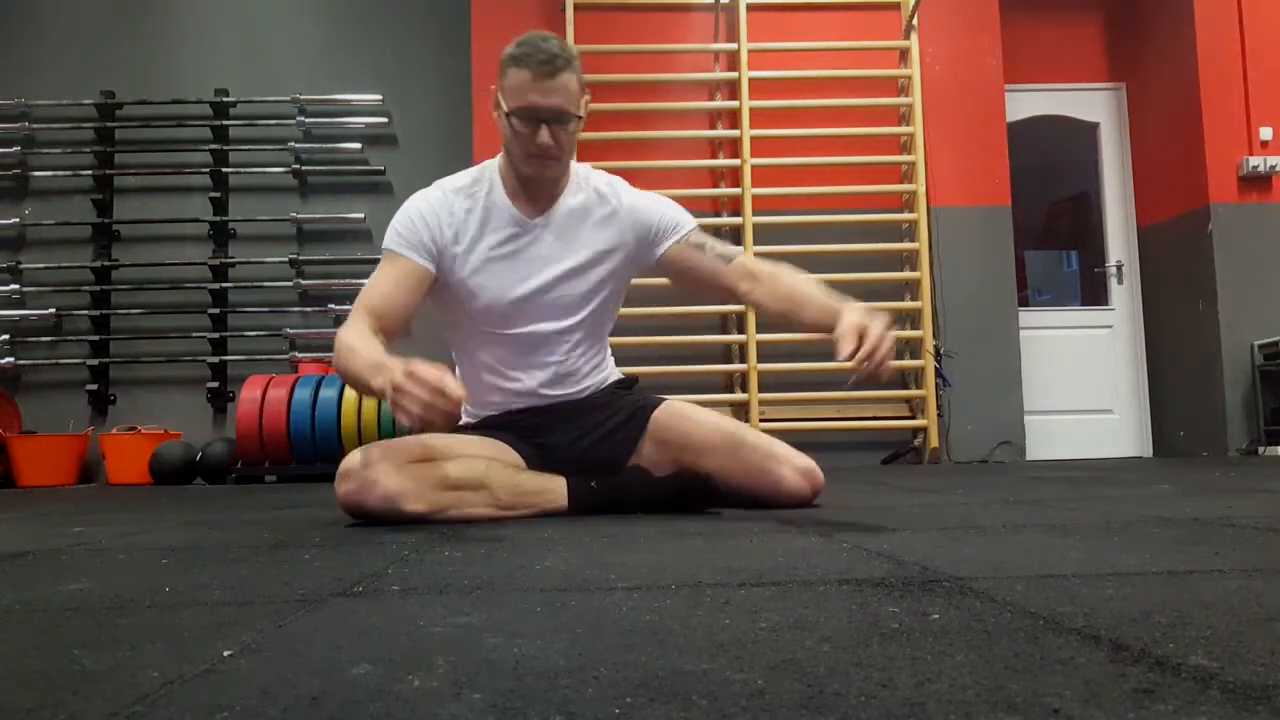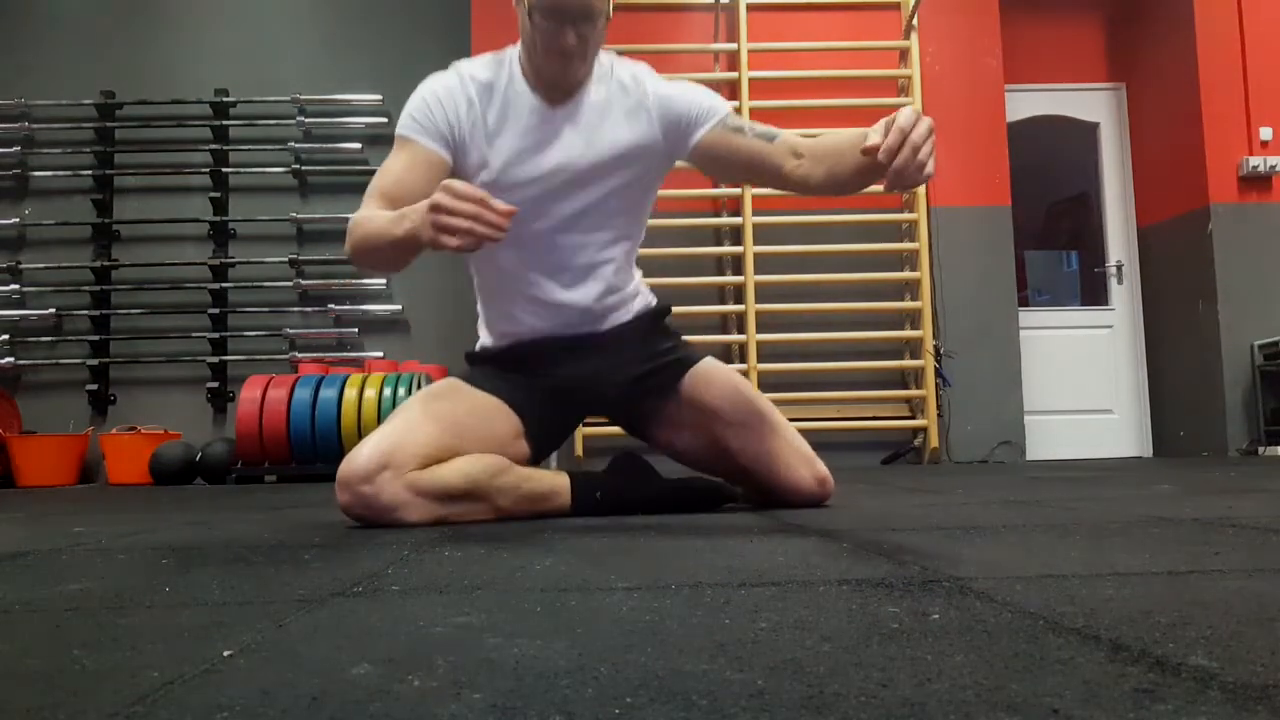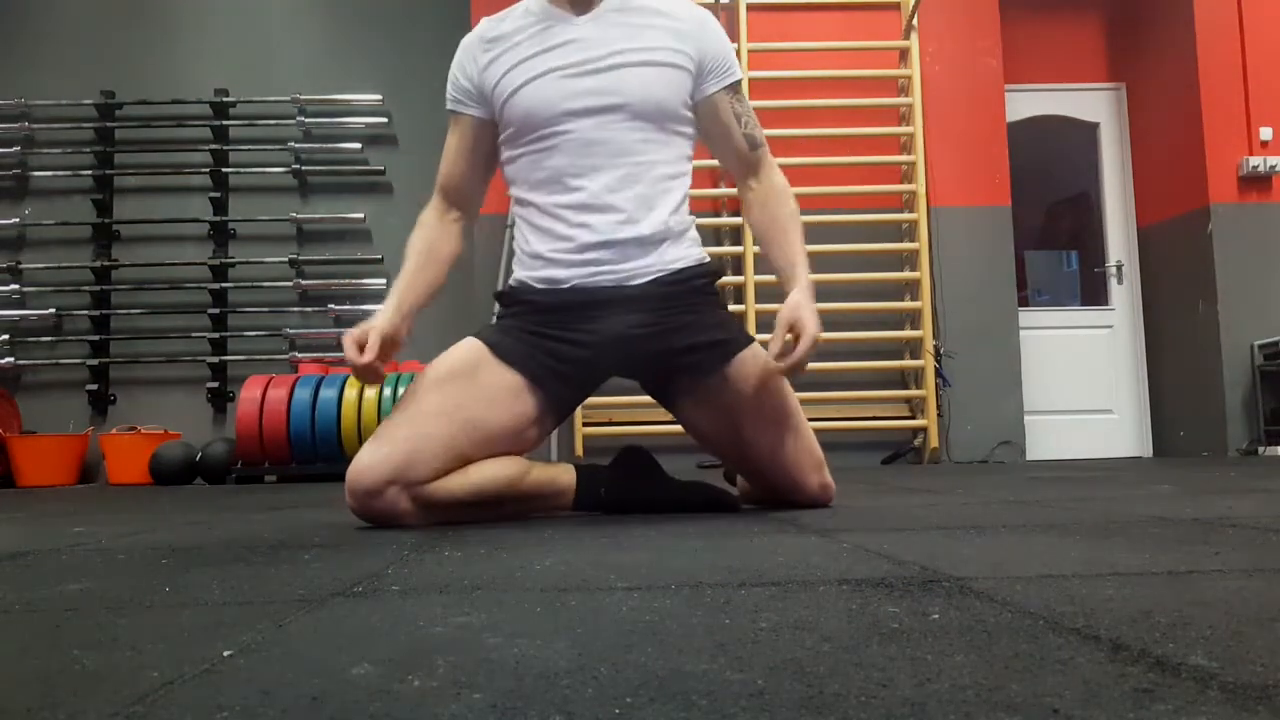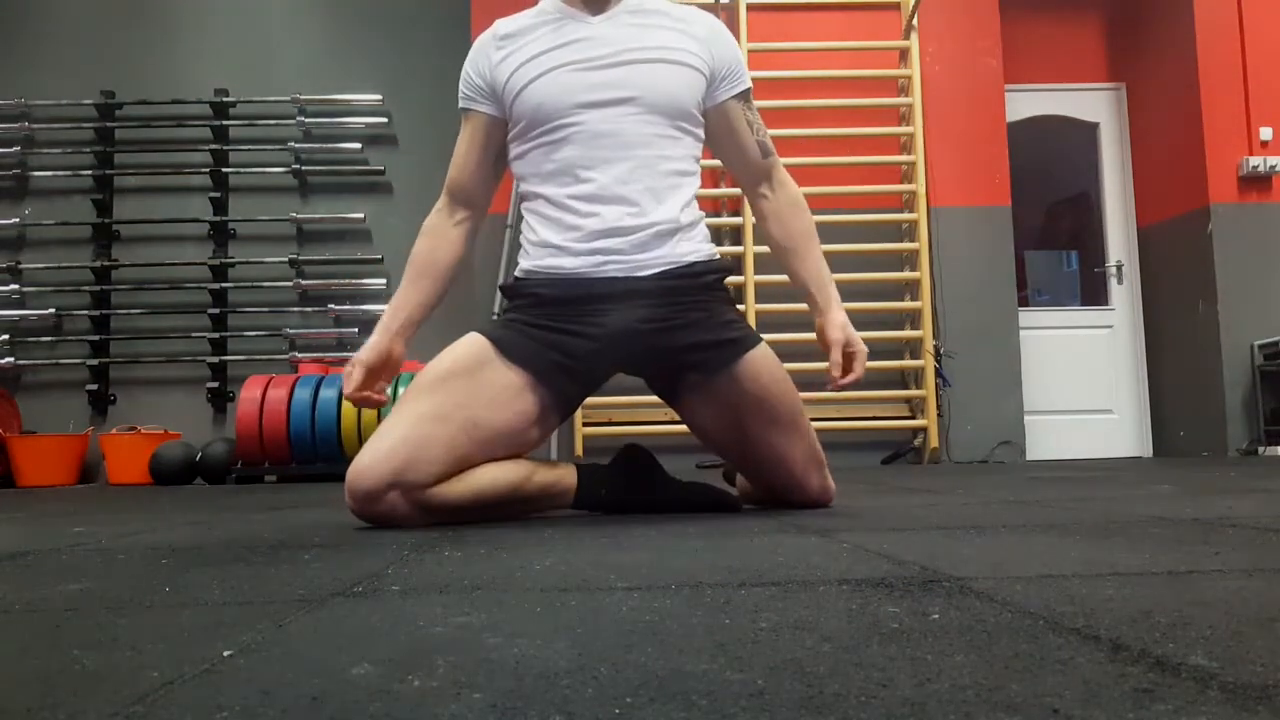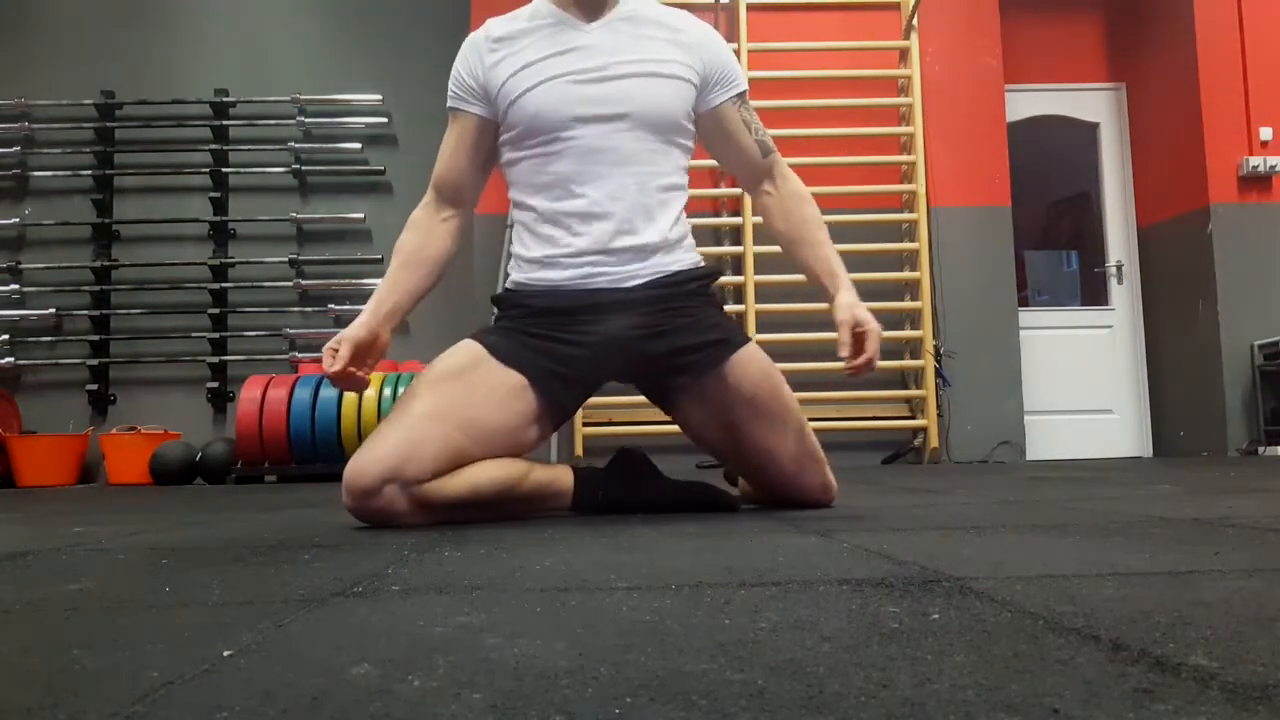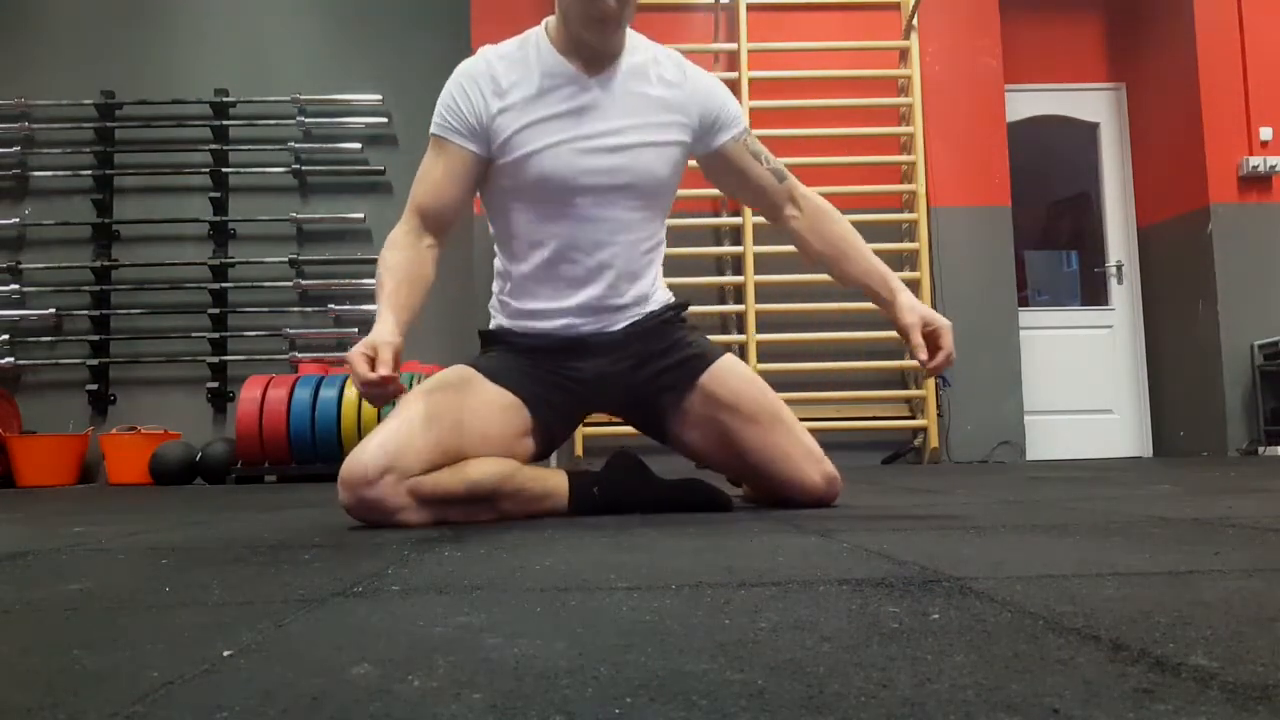
dt=0.5s
person 1, frame 1
left shoulder: (626, 209)
right shoulder: (437, 212)
left elbow: (748, 276)
right elbow: (356, 335)
left wrist: (842, 310)
right wrist: (396, 377)
left hip: (606, 408)
right hip: (498, 432)
left knee: (798, 481)
right knee: (363, 480)
left ankle: (612, 482)
right ankle: (605, 493)
person 1, frame 2
left shoulder: (655, 100)
right shoulder: (453, 97)
left elbow: (797, 163)
right elbow: (364, 238)
left wrist: (881, 155)
right wrist: (420, 223)
left hip: (632, 342)
right hip: (515, 363)
left knee: (806, 485)
right knee: (365, 486)
right ankle: (606, 494)
person 1, frame 3
right shoulder: (487, 47)
left elbow: (755, 174)
right elbow: (451, 207)
left wrist: (799, 286)
right wrist: (394, 313)
left hip: (675, 297)
right hip: (547, 311)
left knee: (807, 488)
right knee: (374, 487)
right ankle: (605, 488)
person 1, frame 4
right shoulder: (500, 47)
left elbow: (766, 185)
right elbow: (458, 209)
left wrist: (828, 305)
right wrist: (390, 333)
left hip: (684, 294)
right hip: (552, 304)
left knee: (807, 487)
right knee: (376, 488)
right ankle: (603, 486)
person 1, frame 5
right shoulder: (491, 48)
left elbow: (769, 180)
right elbow: (445, 207)
left wrist: (840, 289)
right wrist: (375, 318)
left hip: (672, 300)
right hip: (543, 314)
left knee: (809, 488)
right knee: (372, 487)
right ankle: (603, 490)
person 1, frame 6
left shoulder: (688, 88)
right shoulder: (484, 83)
left elbow: (791, 205)
right elbow: (422, 231)
left wrist: (896, 295)
right wrist: (388, 325)
left hip: (652, 337)
right hip: (530, 352)
left knee: (813, 485)
right knee: (369, 485)
right ankle: (599, 491)
